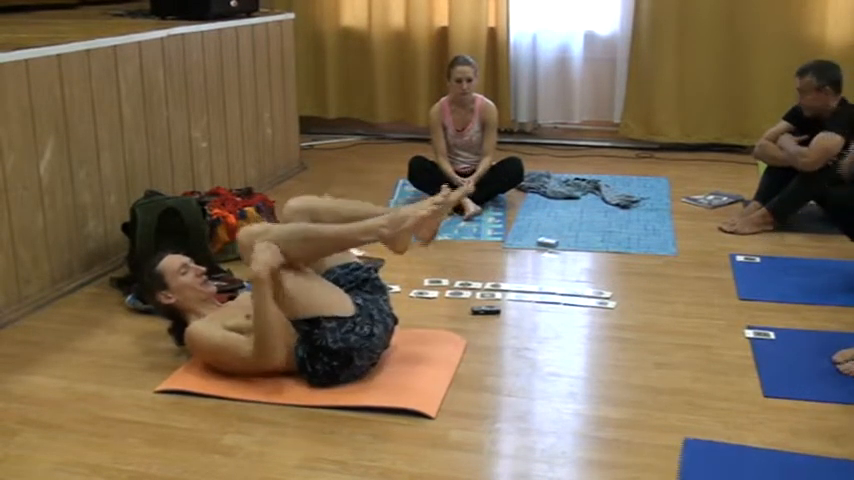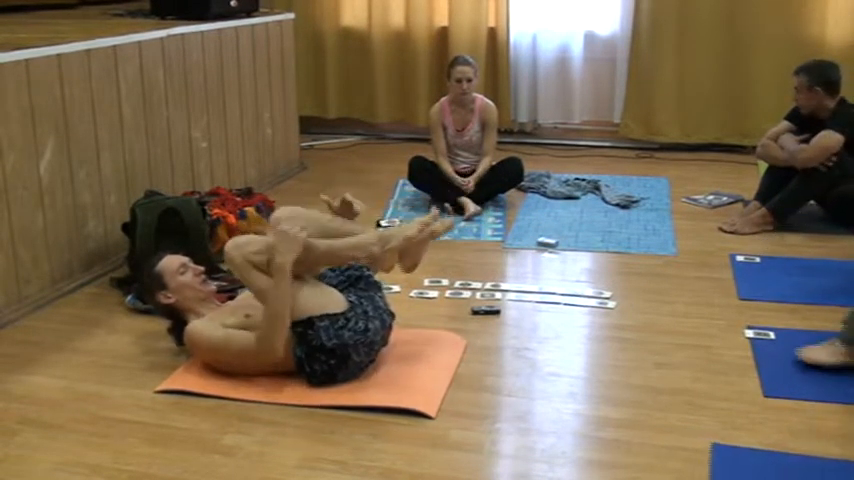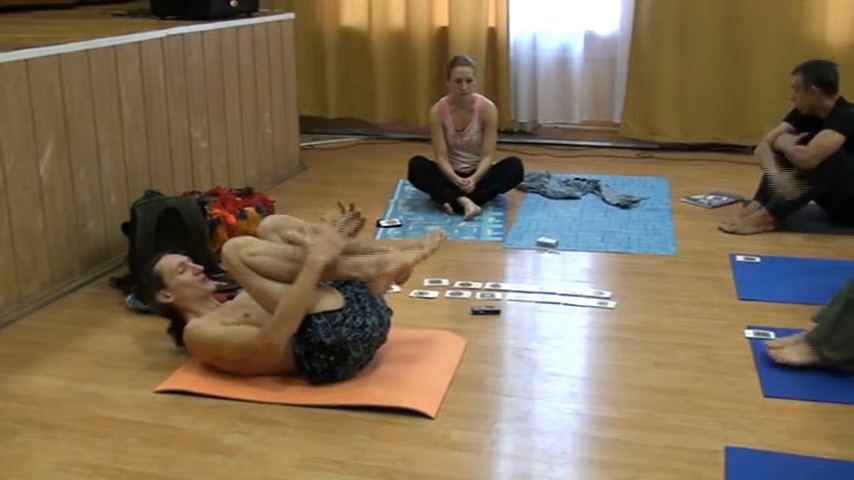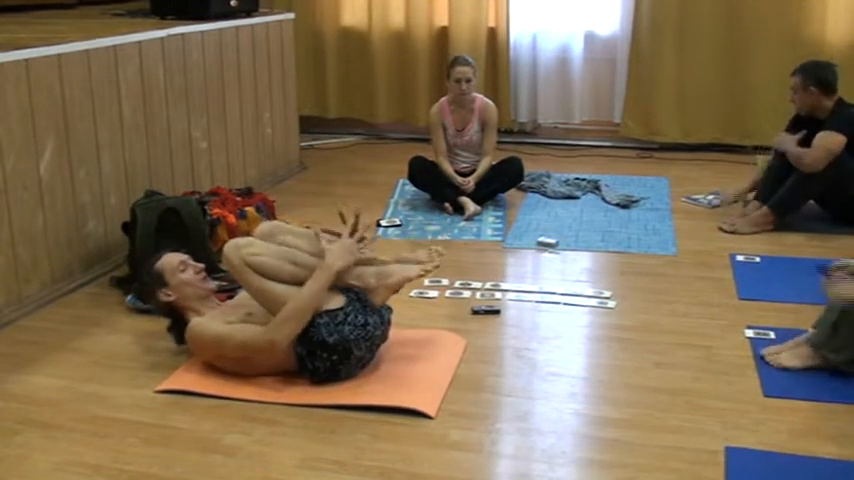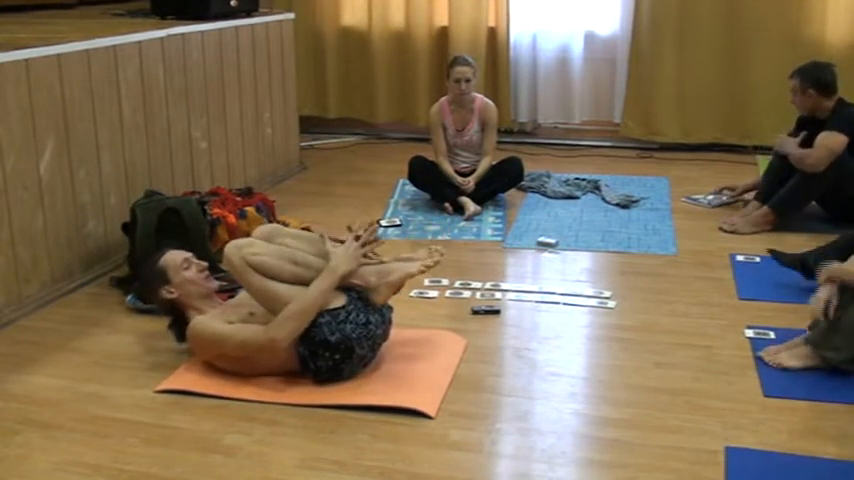
dt=0.2s
person 1, frame 1
left shoulder: (238, 303)
right shoulder: (199, 334)
right elbow: (270, 358)
right wrist: (259, 278)
left hip: (366, 311)
right hip: (341, 345)
left knee: (297, 210)
right knee: (252, 237)
left ankle: (410, 216)
right ankle: (388, 227)
person 1, frame 2
left shoulder: (236, 305)
right shoulder: (198, 334)
left elbow: (303, 290)
right elbow: (271, 349)
left wrist: (334, 228)
right wrist: (282, 263)
right hip: (339, 339)
left knee: (284, 219)
right knee: (239, 249)
left ankle: (394, 241)
right ankle: (376, 246)
person 1, frame 3
left shoulder: (235, 305)
right shoulder: (198, 333)
left elbow: (301, 295)
right elbow: (272, 341)
left wrist: (335, 239)
right wrist: (316, 262)
left hip: (361, 313)
right hip: (336, 339)
left knee: (272, 227)
right knee: (237, 250)
left ankle: (385, 256)
right ankle: (374, 266)
person 1, frame 4
left shoulder: (236, 304)
right shoulder: (200, 332)
left elbow: (307, 296)
right elbow: (274, 339)
left wrist: (340, 247)
right wrist: (329, 267)
left hip: (362, 316)
right hip: (338, 337)
left knee: (268, 232)
right knee: (237, 250)
left ankle: (384, 267)
right ankle: (371, 278)
person 1, frame 5
left shoulder: (238, 303)
right shoulder: (201, 331)
right elbow: (274, 339)
left wrist: (348, 252)
right wrist: (335, 271)
left hip: (361, 315)
right hip: (340, 337)
left knee: (267, 235)
right knee: (238, 251)
left ankle: (381, 269)
right ankle: (372, 277)
person 2, frame 1
right shoulder: (803, 111)
left elbow: (808, 161)
right elbow: (760, 148)
left wrist: (786, 143)
right wrist: (792, 154)
right hip: (830, 195)
left knee: (825, 161)
right knee: (790, 152)
left ankle: (767, 217)
right ankle: (757, 208)
person 2, frame 2
right shoulder: (804, 112)
left elbow: (805, 157)
right elbow: (763, 148)
left wrist: (787, 142)
right wrist: (794, 157)
right hip: (833, 196)
left knee: (827, 157)
left ankle: (767, 217)
right ankle: (757, 208)
person 2, frame 3
right shoulder: (804, 113)
left elbow: (806, 158)
right elbow: (762, 147)
left wrist: (785, 143)
right wrist: (776, 174)
right hip: (834, 198)
left knee: (826, 157)
right knee: (790, 146)
left ankle: (767, 217)
right ankle: (757, 208)
person 2, frame 4
right shoulder: (804, 116)
left elbow: (810, 162)
left wrist: (789, 146)
right wrist: (746, 189)
right hip: (833, 198)
left knee: (825, 158)
right knee: (788, 150)
left ankle: (767, 217)
right ankle: (755, 210)
person 2, frame 5
right shoulder: (807, 118)
left elbow: (813, 162)
left wrist: (790, 148)
right wrist: (747, 186)
right hip: (834, 199)
left knee: (824, 159)
right knee: (789, 147)
left ankle: (767, 217)
right ankle: (756, 208)
person 3, frame 1
left shoulder: (487, 108)
right shoulder: (437, 111)
left elbow: (488, 155)
right elbow: (441, 156)
left wrist: (474, 178)
right wrist: (455, 179)
left hip: (479, 174)
right hip: (451, 176)
left knee: (515, 166)
right knee: (416, 165)
right ankle: (465, 201)
person 3, frame 2
left shoulder: (487, 108)
right shoulder: (437, 111)
left elbow: (488, 155)
right elbow: (441, 156)
left wrist: (474, 179)
right wrist: (455, 179)
left hip: (479, 174)
right hip: (451, 176)
left knee: (515, 166)
right knee: (416, 165)
left ankle: (455, 201)
right ankle: (465, 201)
person 3, frame 3
left shoulder: (487, 108)
right shoulder: (437, 111)
left elbow: (488, 155)
right elbow: (441, 156)
left wrist: (474, 179)
right wrist: (455, 179)
left hip: (478, 174)
right hip: (451, 175)
left knee: (515, 166)
right knee: (416, 165)
left ankle: (453, 201)
right ankle: (464, 201)
person 3, frame 4
left shoulder: (487, 108)
right shoulder: (437, 111)
left elbow: (488, 155)
right elbow: (441, 156)
left wrist: (474, 178)
right wrist: (456, 179)
left hip: (478, 173)
right hip: (451, 175)
left knee: (515, 166)
right knee: (416, 165)
left ankle: (453, 200)
right ankle: (464, 200)
person 3, frame 5
left shoulder: (487, 108)
right shoulder: (437, 111)
left elbow: (488, 155)
right elbow: (441, 156)
left wrist: (474, 178)
right wrist: (456, 179)
left hip: (478, 173)
right hip: (451, 175)
left knee: (515, 166)
right knee: (416, 165)
left ankle: (453, 200)
right ankle: (464, 200)
